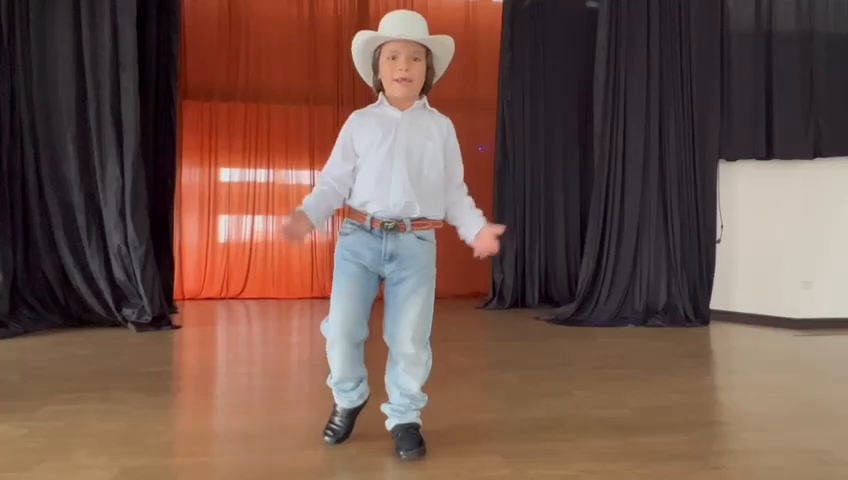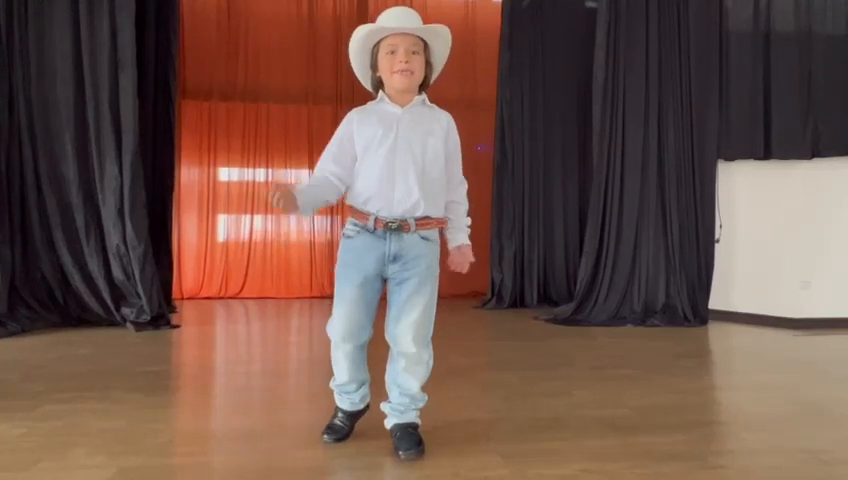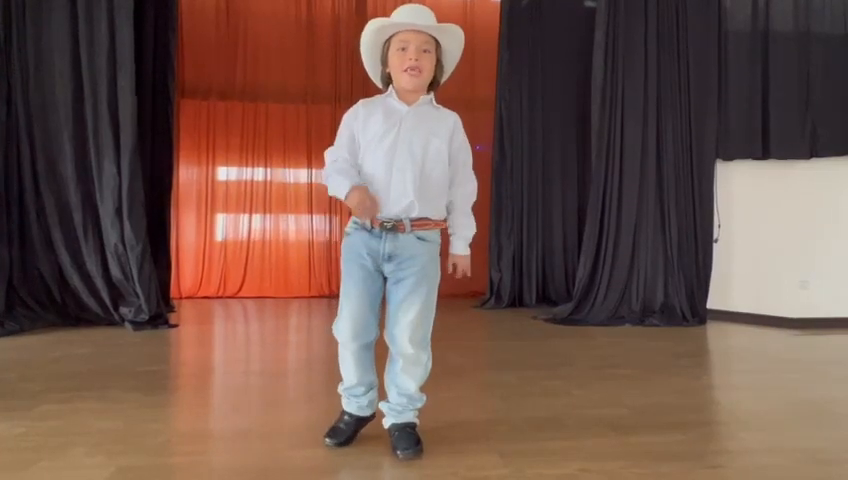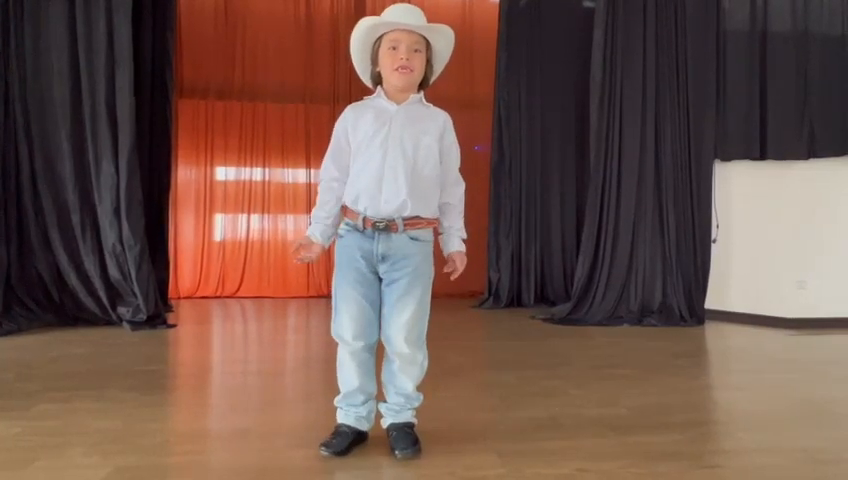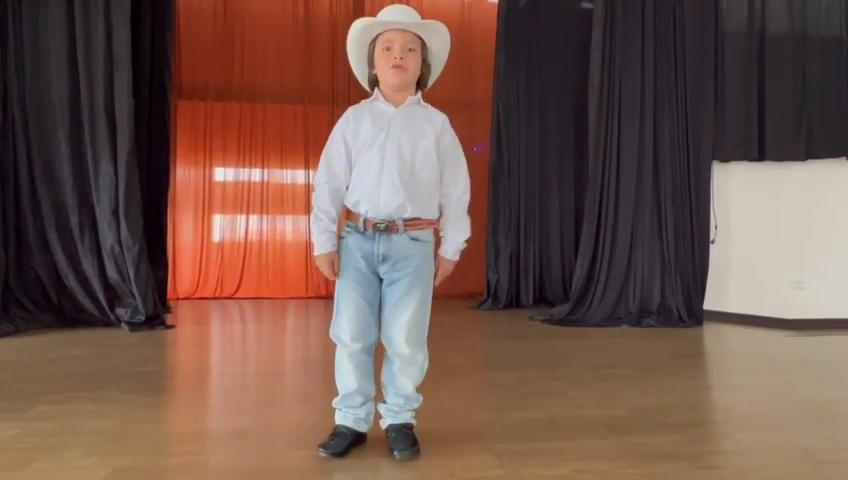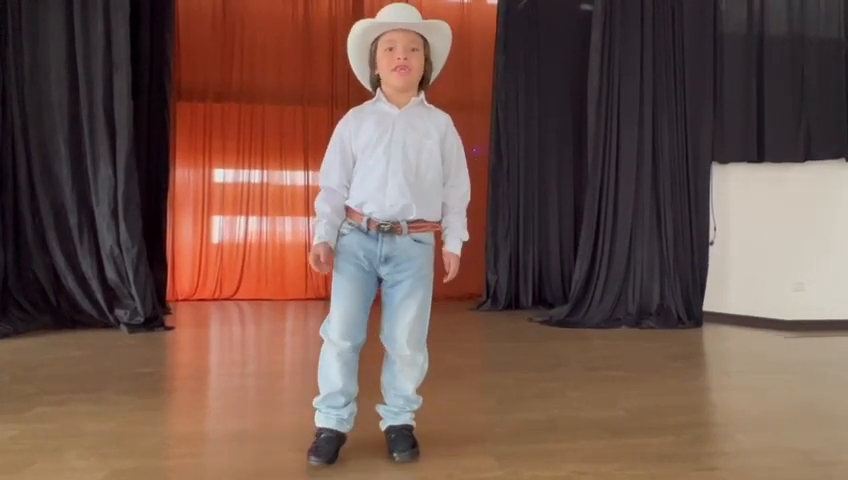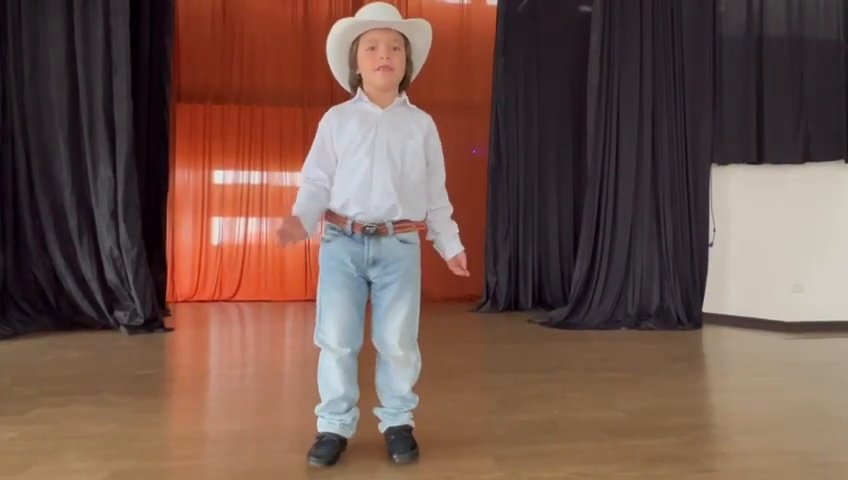
dt=0.5s
person 1, frame 1
left shoulder: (440, 126)
right shoulder: (359, 122)
left elbow: (453, 191)
right elbow: (333, 183)
left wrist: (476, 230)
right wrist: (307, 216)
left hip: (415, 242)
right hip: (359, 237)
left knee: (411, 338)
right knee: (342, 328)
left ankle: (404, 419)
right ankle: (349, 401)
person 1, frame 2
left shoulder: (441, 122)
right shoulder: (358, 120)
left elbow: (454, 188)
right elbow: (330, 178)
left wrist: (459, 240)
right wrist: (298, 199)
left hip: (419, 243)
right hip: (362, 236)
left knee: (411, 338)
right knee: (346, 331)
left ankle: (403, 418)
right ankle: (350, 403)
person 1, frame 3
left shoulder: (447, 123)
right shoulder: (362, 114)
left elbow: (461, 189)
right elbow: (336, 164)
left wrist: (460, 244)
right wrist: (349, 189)
left hip: (418, 242)
right hip: (363, 236)
left knee: (409, 338)
right knee: (353, 332)
left ankle: (402, 419)
right ankle: (357, 407)
person 1, frame 4
left shoulder: (438, 121)
right shoulder: (354, 117)
left elbow: (451, 187)
right elbow: (333, 180)
left wrist: (454, 242)
right wrist: (319, 234)
left hip: (411, 242)
right hip: (356, 238)
left knee: (406, 339)
right knee: (352, 335)
left ankle: (400, 419)
right ankle: (353, 419)
person 1, frame 5
left shoulder: (436, 124)
right shoulder: (353, 119)
left elbow: (454, 189)
right elbow: (329, 182)
left wrist: (450, 246)
right wrist: (325, 242)
left hip: (411, 243)
right hip: (357, 240)
left knee: (405, 340)
right knee: (352, 336)
left ankle: (399, 420)
right ankle: (352, 421)
person 1, frame 6
left shoulder: (439, 123)
right shoulder: (355, 121)
left elbow: (456, 188)
right elbow: (333, 186)
left wrist: (453, 243)
right wrist: (323, 238)
left hip: (413, 245)
right hip: (357, 239)
left knee: (406, 342)
right knee: (341, 334)
left ankle: (399, 422)
right ankle: (332, 423)
person 1, frame 7
left shoulder: (421, 124)
right shoulder: (337, 120)
left elbow: (435, 193)
right elbow: (317, 183)
left wrist: (451, 245)
right wrist: (301, 220)
left hip: (399, 246)
right hip: (342, 242)
left knee: (399, 342)
right knee: (337, 340)
left ankle: (398, 424)
right ankle: (335, 426)
